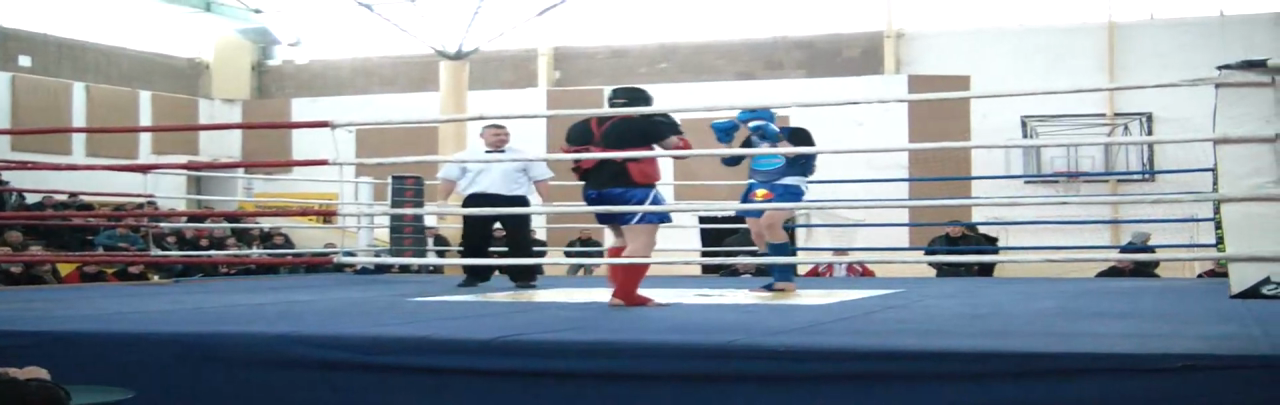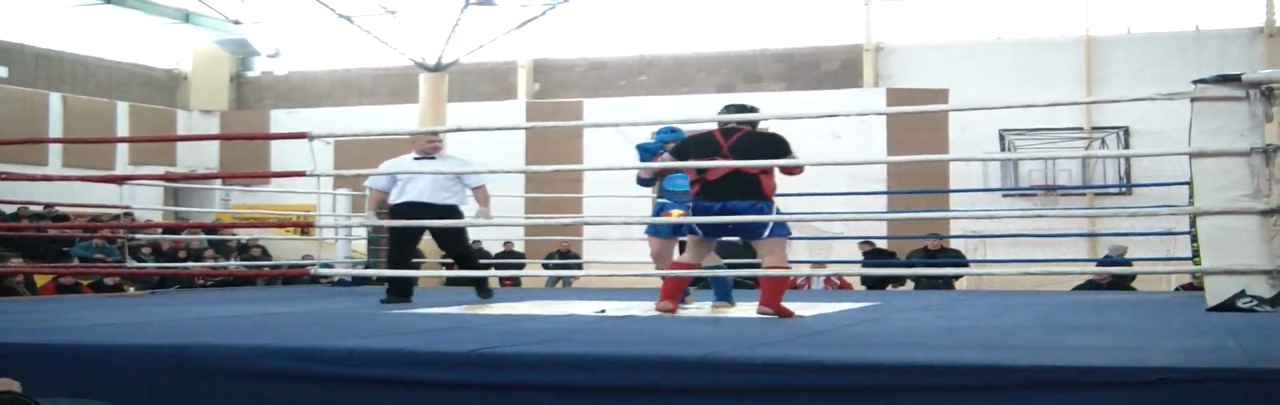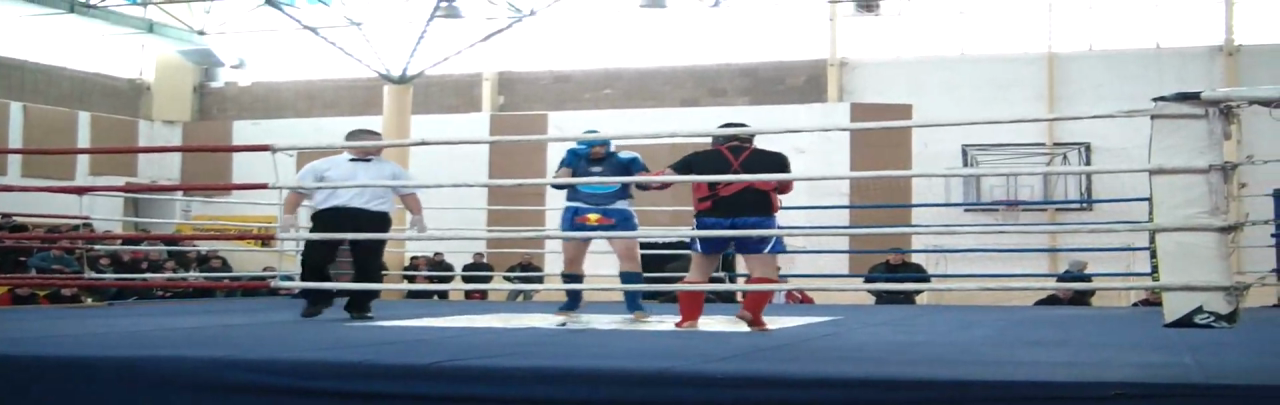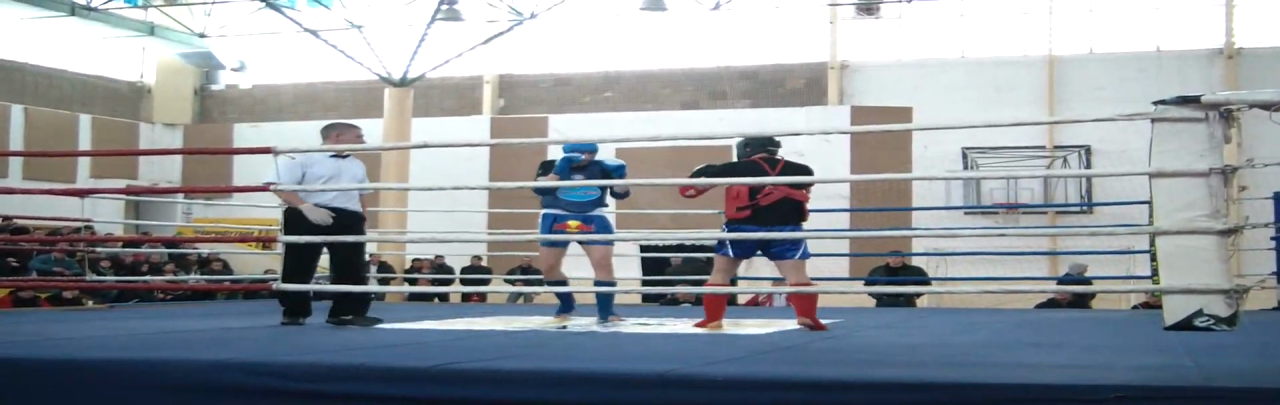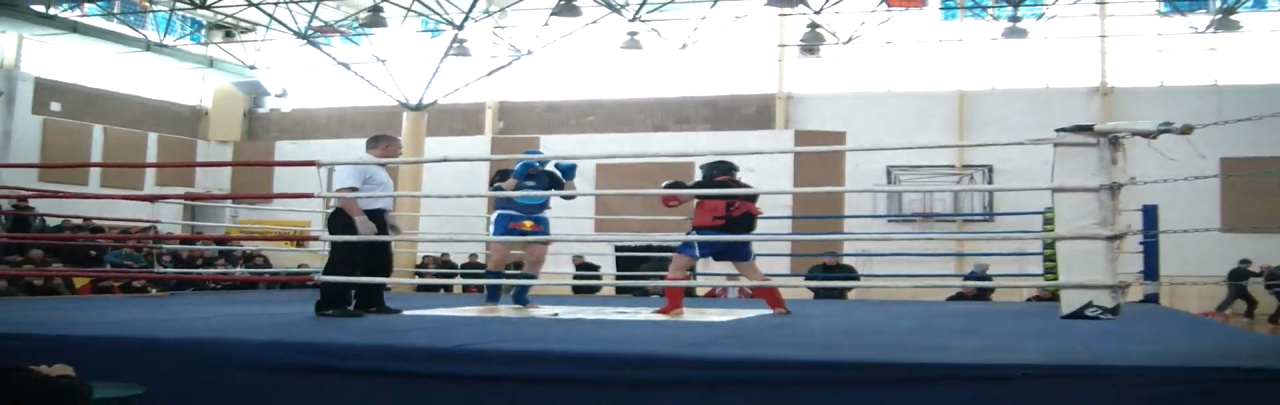
dt=0.7s
person 1, frame 1
left shoulder: (580, 127)
right shoulder: (642, 125)
left elbow: (569, 152)
right elbow: (680, 149)
right wrist: (673, 130)
left hip: (595, 190)
right hip: (633, 190)
left knee: (624, 239)
right knee: (640, 244)
left ankle: (620, 285)
right ankle: (624, 294)
person 1, frame 2
left shoulder: (695, 142)
right shoulder: (768, 140)
right elbow: (794, 168)
left hip: (708, 203)
right hip: (752, 203)
left knee: (692, 256)
right knee: (774, 255)
left ankle: (667, 299)
right ankle: (770, 303)
person 1, frame 3
left shoulder: (699, 158)
right shoulder: (773, 159)
right elbow: (785, 187)
left hip: (711, 220)
right hip: (756, 220)
left knee: (698, 272)
right knee: (765, 271)
left ankle: (688, 318)
right ankle: (751, 311)
person 1, frame 4
left shoulder: (734, 169)
right shoulder: (800, 170)
left elbow: (688, 189)
right elbow: (804, 191)
left wrist: (702, 174)
left hip: (743, 227)
right hip: (786, 228)
left knee: (720, 274)
right knee: (798, 277)
left ankle: (712, 319)
right ankle: (806, 316)
person 1, frame 5
left shoulder: (708, 186)
right shoulder: (748, 191)
left elbow: (671, 199)
left wrist: (669, 189)
left hip: (708, 233)
right hip: (739, 235)
left knee: (676, 269)
right knee: (753, 273)
left ankle: (673, 306)
right ankle: (778, 306)
person 2, frame 1
left shoulder: (524, 157)
right shoulder: (465, 157)
left elbow: (540, 179)
right elbow: (449, 179)
left wrist: (547, 202)
right wrist: (443, 201)
left hip: (514, 202)
right hip: (478, 202)
left knee: (520, 240)
right knee: (473, 240)
left ankle: (524, 277)
right ankle: (475, 275)
person 2, frame 2
left shoulder: (456, 164)
right shoulder: (394, 165)
left elbow: (477, 185)
right elbow: (378, 190)
left wrist: (484, 208)
right wrist: (371, 212)
left hip: (446, 211)
right hip: (406, 211)
left knee: (460, 250)
right knee: (400, 254)
left ankle: (481, 284)
right ankle: (399, 292)
person 2, frame 3
left shoulder: (390, 168)
right shoulder: (322, 165)
left elbow: (407, 193)
right elbow: (298, 190)
left wrist: (417, 215)
right wrist: (288, 215)
left hip: (372, 219)
right hip: (331, 216)
left knee: (368, 265)
right knee: (314, 259)
left ankle: (359, 306)
right ankle: (318, 300)
person 2, frame 4
left shoulder: (357, 165)
right shoulder: (300, 158)
left elbow: (363, 194)
right elbow: (279, 186)
left wrist: (361, 219)
right wrist: (306, 207)
left hip: (348, 219)
right hip: (305, 217)
left knee: (351, 267)
right knee: (299, 267)
left ankle: (347, 312)
right ankle: (294, 312)
person 2, frame 5
left shoulder: (379, 170)
right shoulder: (356, 165)
right elbow: (345, 192)
left wrist: (387, 221)
right wrist: (360, 219)
left hip: (374, 222)
right hip: (352, 222)
left knee: (379, 264)
right knee: (345, 263)
left ankle: (370, 303)
right ankle: (330, 305)
person 3, frame 1
left shoulder: (796, 134)
right shoulder: (752, 140)
left elbow: (797, 158)
right elbow: (729, 161)
left wrist: (776, 136)
right wrist: (725, 139)
left hip: (789, 188)
right hip: (758, 190)
left knee: (769, 223)
right knee: (760, 237)
left ankle: (783, 275)
right ankle: (781, 280)
person 3, frame 2
right shoulder: (658, 157)
right elbow: (644, 181)
right wrist: (645, 159)
right hip: (667, 210)
right knee: (658, 255)
left ankle: (723, 296)
person 3, frame 3
left shoulder: (621, 160)
right shoulder: (572, 161)
left elbow: (645, 184)
right elbow: (559, 183)
left wrist: (637, 167)
right wrist: (569, 162)
left hip: (616, 213)
right hip: (579, 213)
left knee: (629, 253)
right knee: (571, 259)
left ankle: (634, 303)
right ankle: (573, 301)
person 3, frame 4
left shoulder: (602, 168)
right shoulder: (549, 166)
left elbow: (620, 193)
right elbow: (540, 189)
left wrist: (620, 176)
right wrist: (559, 170)
left hip: (593, 220)
right hip: (556, 219)
left knee: (603, 263)
right knee: (549, 268)
left ankle: (606, 311)
right ankle: (567, 304)
person 3, frame 5
left shoulder: (549, 176)
right shoulder: (504, 174)
left elbow: (569, 195)
right elbow: (499, 192)
left wrist: (570, 177)
right wrist: (517, 175)
left hip: (536, 221)
right hip: (507, 219)
left knee: (536, 260)
right knee: (498, 259)
left ankle: (520, 296)
right ankle: (492, 298)
